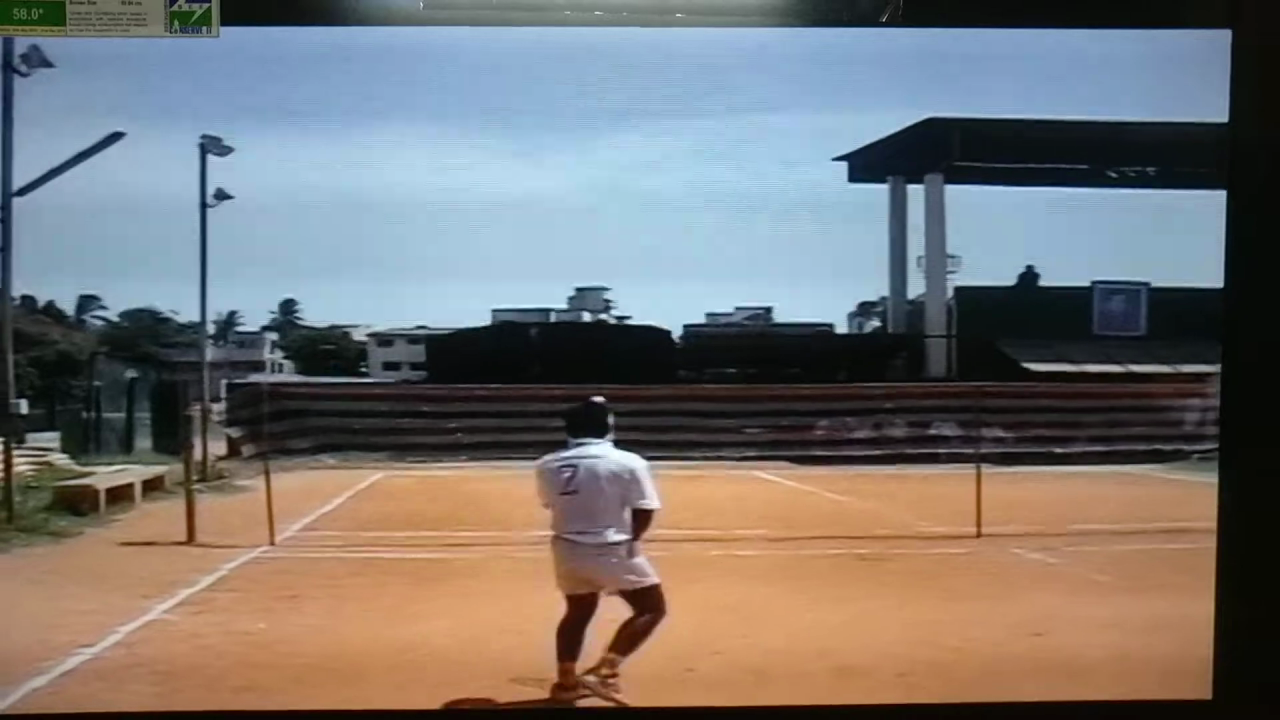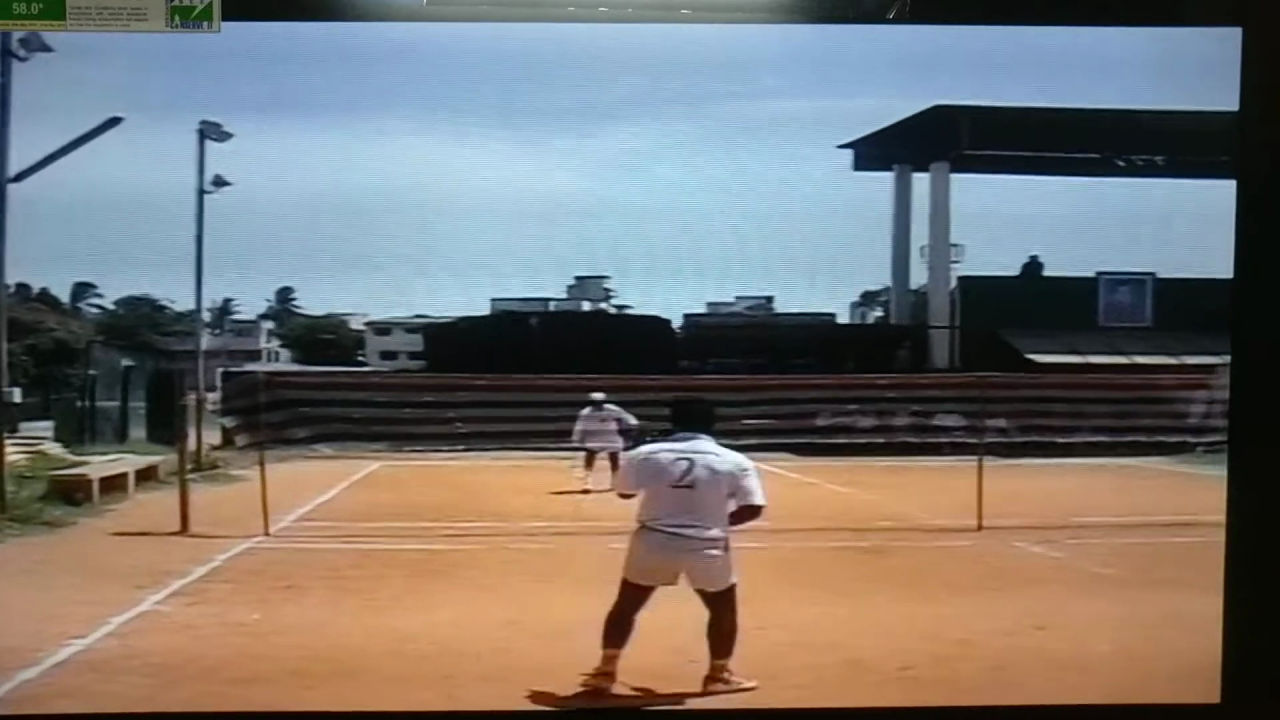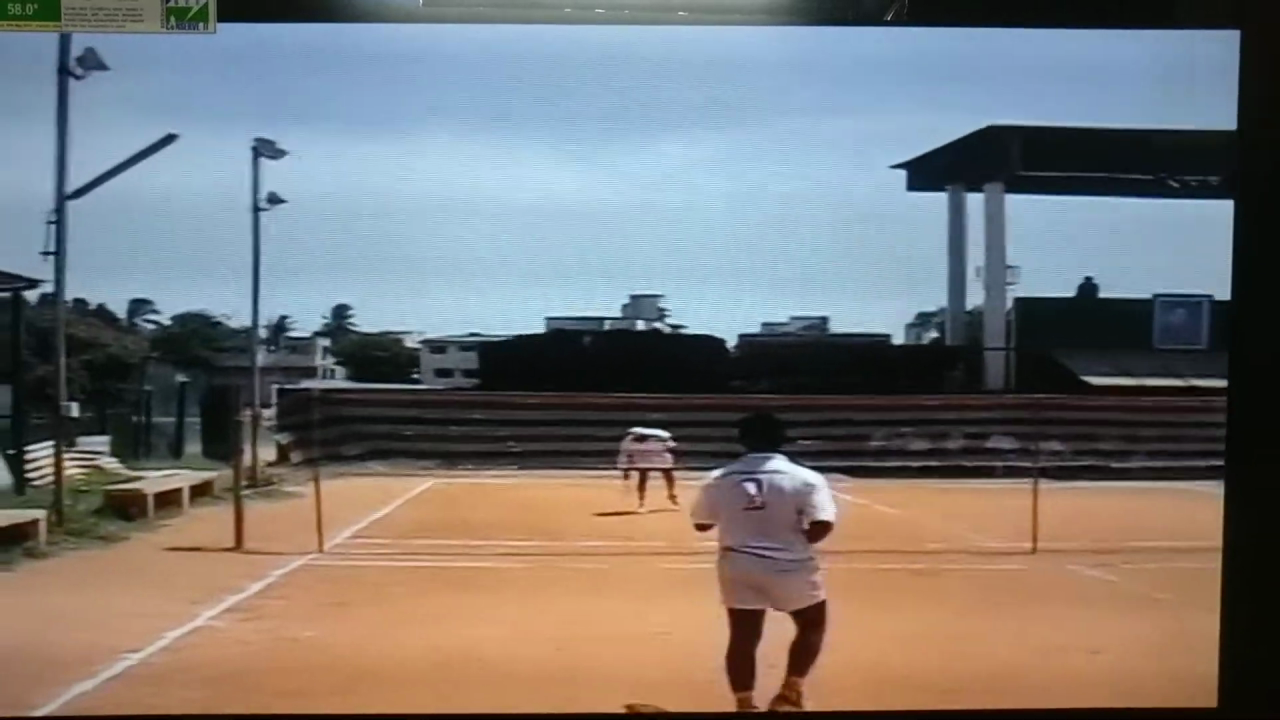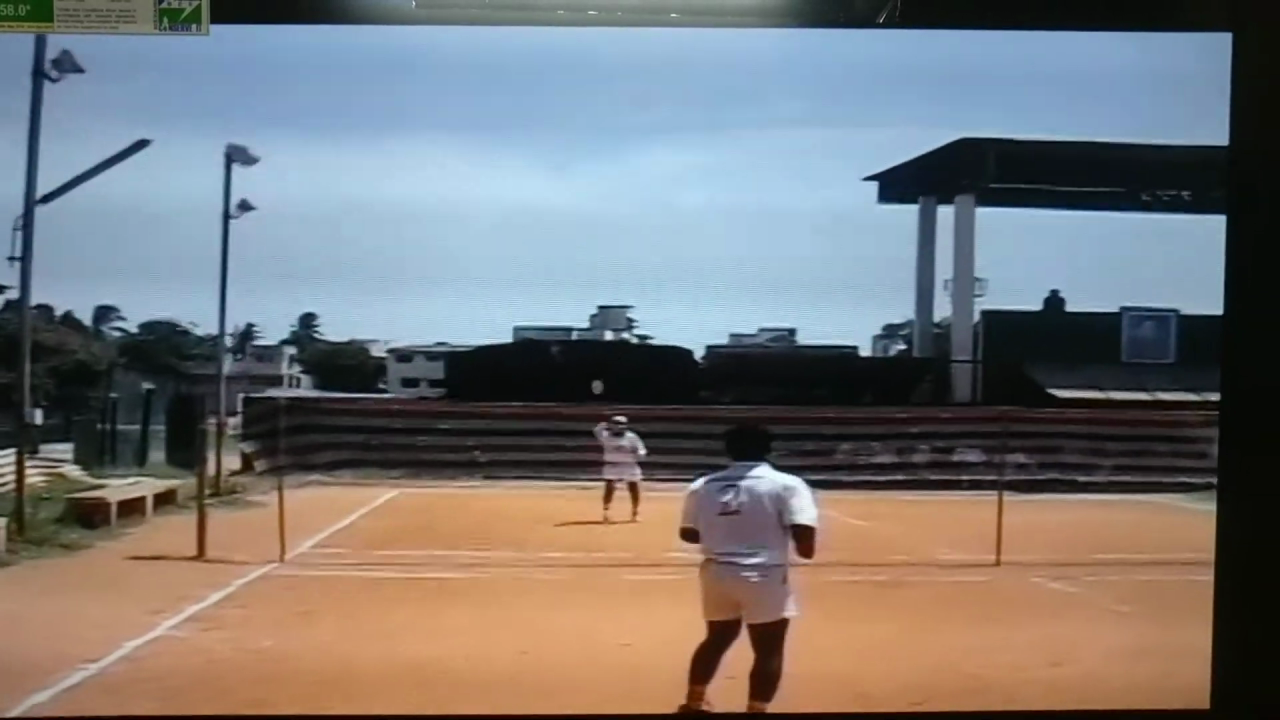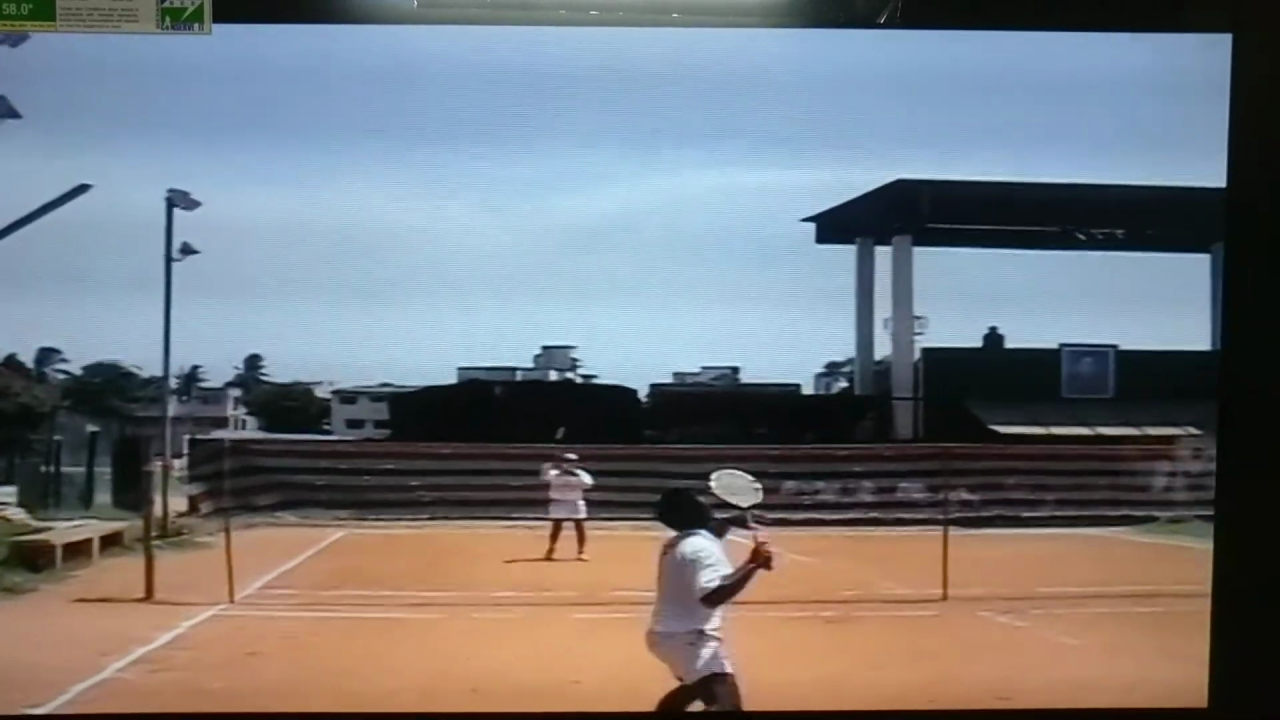
dt=0.5s
person 1, frame 1
left shoulder: (548, 465)
right shoulder: (626, 463)
right elbow: (644, 513)
right wrist: (631, 539)
left hip: (567, 551)
right hip: (613, 551)
left knee: (578, 614)
right knee: (651, 609)
left ankle: (566, 681)
right ankle: (604, 672)
person 1, frame 2
left shoulder: (646, 454)
right shoulder: (736, 462)
left elbow: (624, 490)
right elbow: (753, 509)
right wrist: (719, 521)
left hip: (652, 542)
right hip: (706, 547)
left knee: (625, 605)
right knee: (723, 609)
left ankle: (605, 670)
right ankle: (719, 675)
person 1, frame 3
left shoulder: (718, 479)
right shoulder: (806, 479)
left elbow: (702, 523)
right elbow: (822, 525)
right wrist: (802, 541)
left hip: (738, 565)
right hip: (791, 567)
left knee: (743, 638)
right knee: (812, 625)
left ankle: (745, 706)
right ankle: (790, 695)
person 1, frame 4
left shoulder: (703, 486)
right shoulder: (787, 484)
left elbow: (688, 532)
right elbow: (803, 530)
right wrist: (805, 548)
left hip: (717, 572)
right hip: (764, 576)
left knee: (718, 639)
right knee: (768, 650)
left ankle: (694, 702)
right ankle: (756, 711)
person 1, frame 5
left shoulder: (680, 543)
right shoulder: (702, 549)
left elbow: (714, 527)
right elbow: (713, 597)
left wrist: (739, 519)
right wrist: (753, 564)
left hip: (670, 634)
right hip: (688, 639)
left knee: (694, 688)
right knee: (726, 704)
